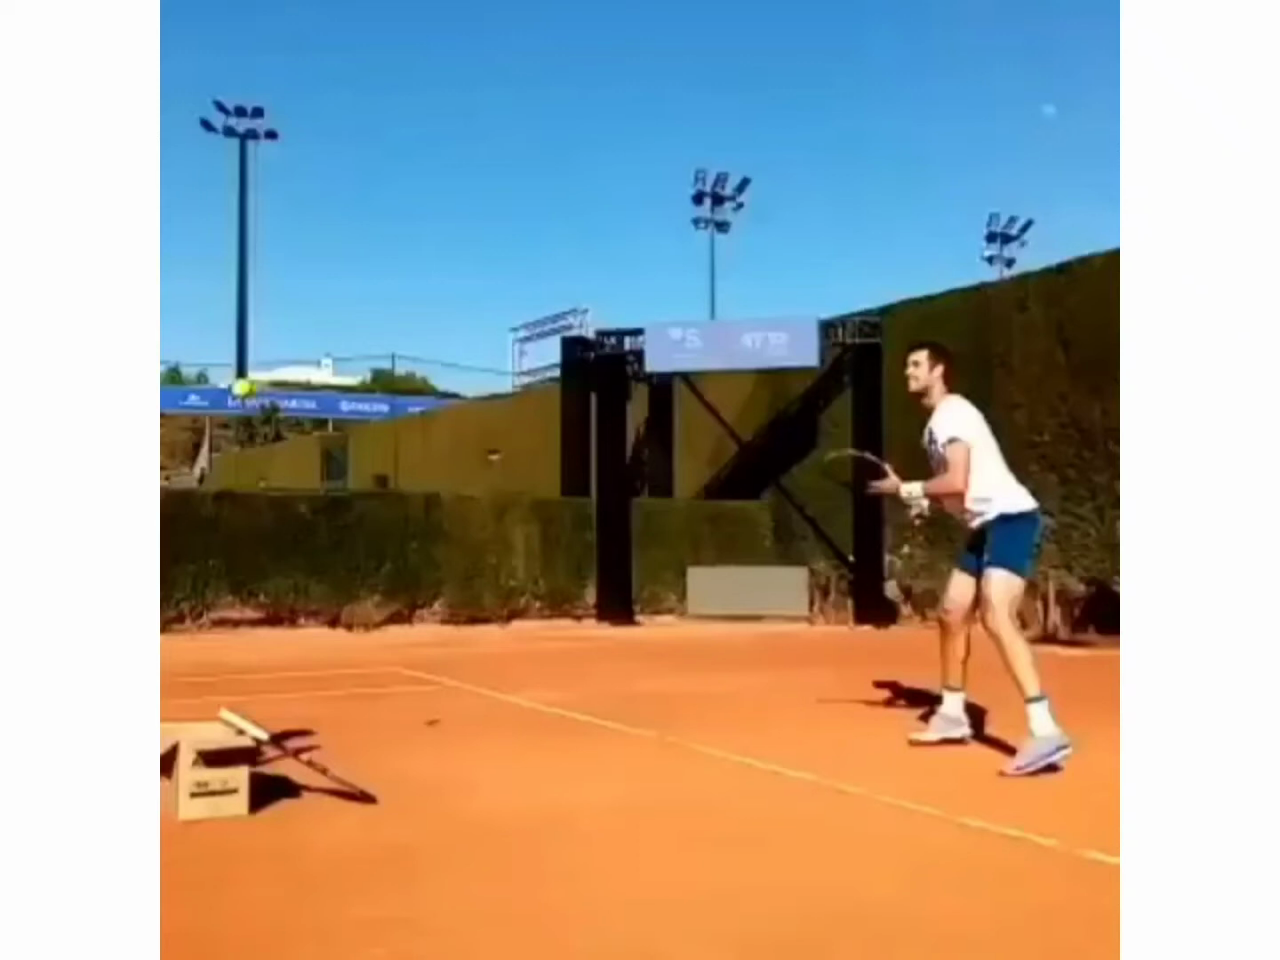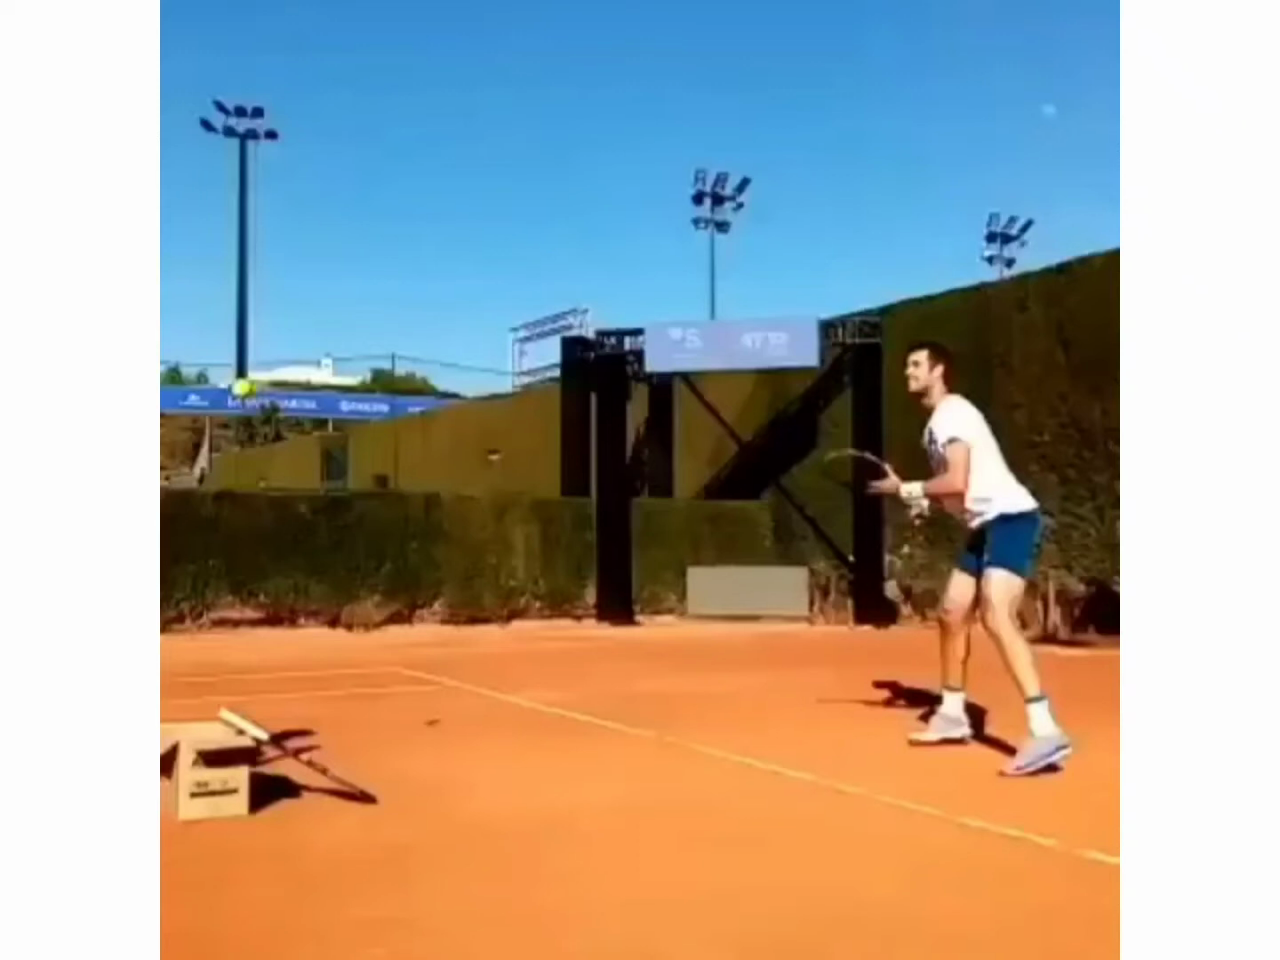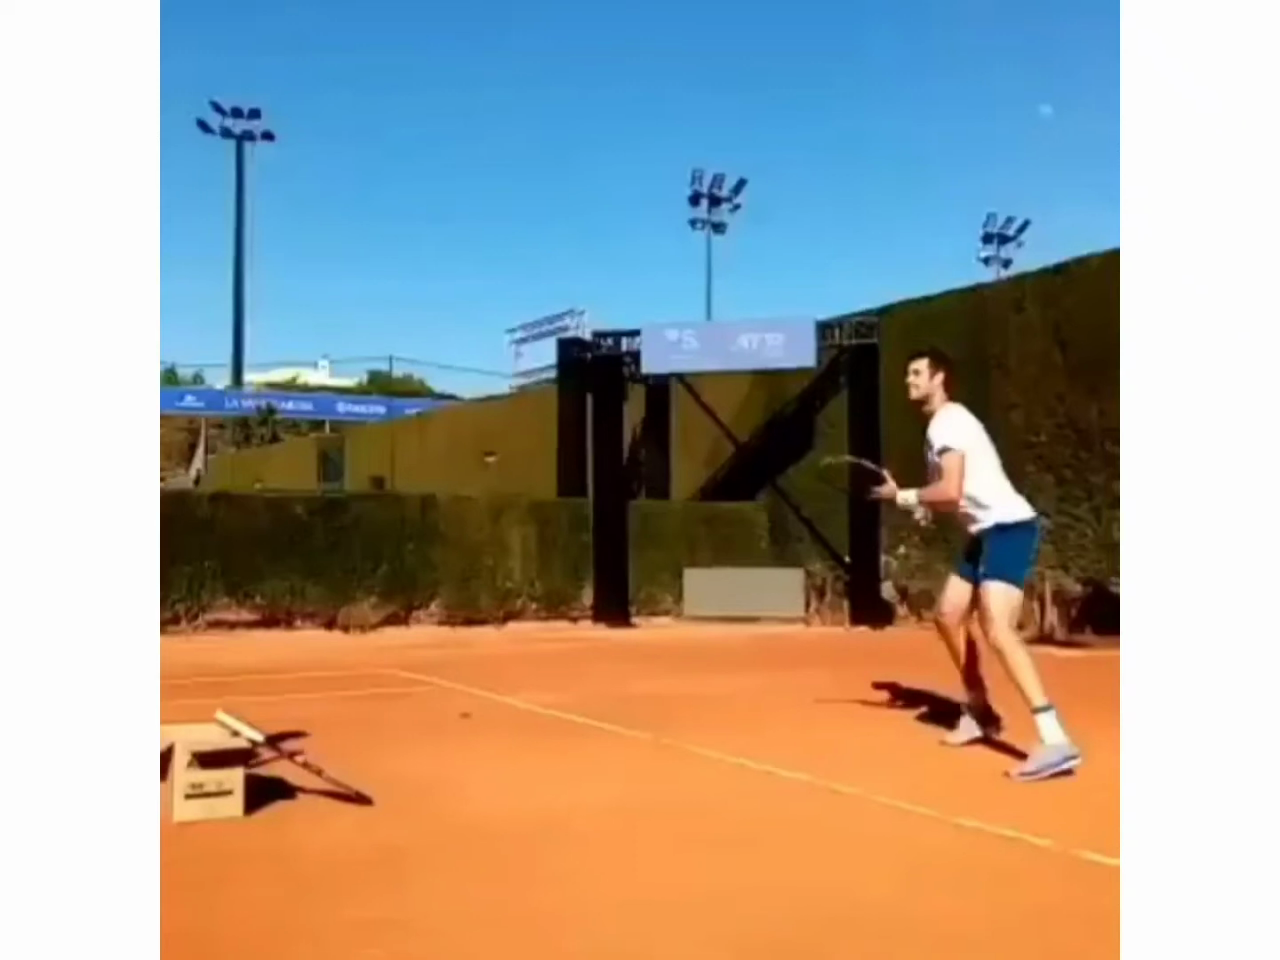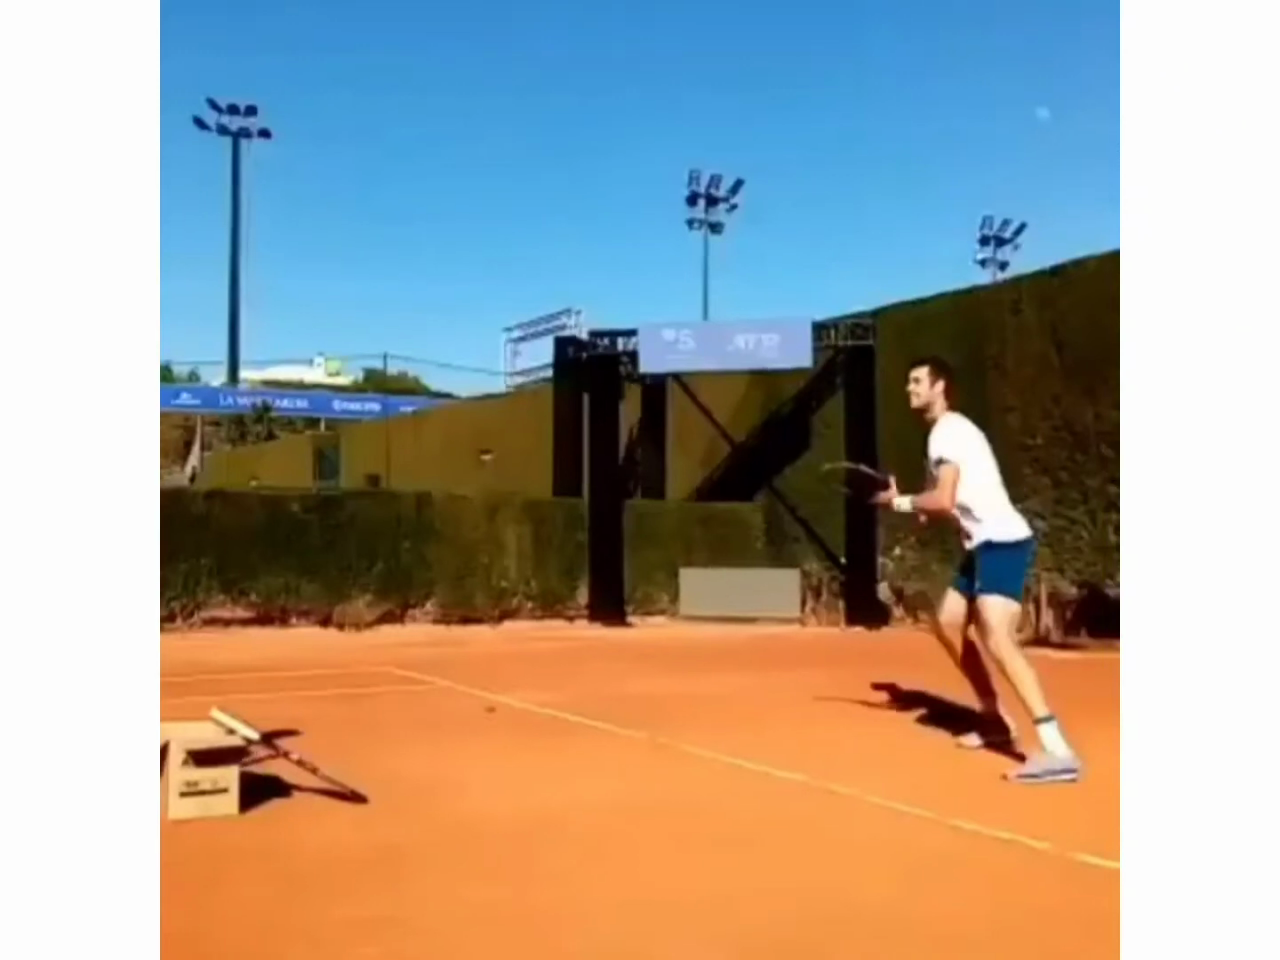
dt=0.2s
person 1, frame 1
left shoulder: (952, 412)
right shoulder: (935, 423)
left elbow: (957, 482)
left wrist: (906, 489)
right wrist: (924, 500)
left hip: (1010, 519)
right hip: (986, 525)
left knee: (997, 618)
right knee: (952, 614)
left ankle: (1045, 731)
right ankle: (952, 713)
person 1, frame 2
left shoulder: (952, 412)
right shoulder: (936, 422)
left elbow: (956, 482)
left wrist: (905, 489)
right wrist: (924, 500)
left hip: (1011, 518)
right hip: (987, 524)
left knee: (997, 617)
right knee: (951, 614)
left ankle: (1046, 732)
right ankle: (952, 714)
person 1, frame 3
left shoulder: (948, 421)
right shoulder: (941, 425)
left elbow: (950, 490)
left wrist: (903, 496)
right wrist: (925, 506)
left hip: (1009, 528)
right hip: (987, 531)
left knee: (998, 630)
right knee: (948, 616)
left ankle: (1056, 742)
right ankle: (980, 710)
person 1, frame 4
left shoulder: (945, 431)
right shoulder: (954, 429)
left elbow: (944, 500)
left wrist: (900, 501)
right wrist: (919, 508)
left hip: (1001, 543)
right hip: (987, 544)
left knee: (1000, 644)
right knee: (947, 625)
left ankle: (1056, 751)
right ankle: (995, 718)
